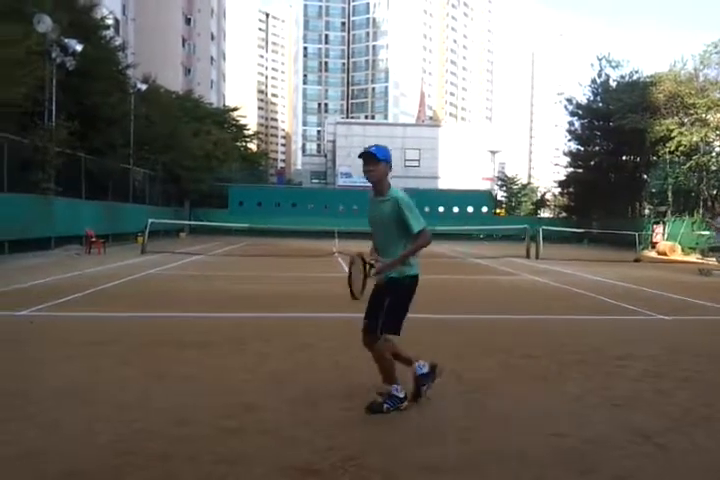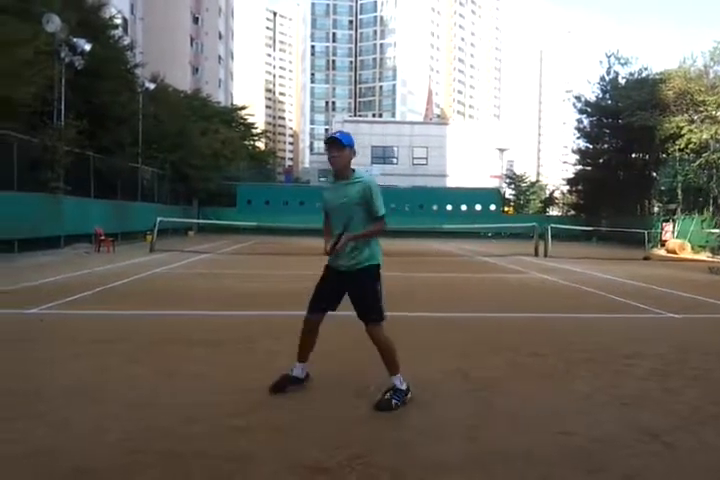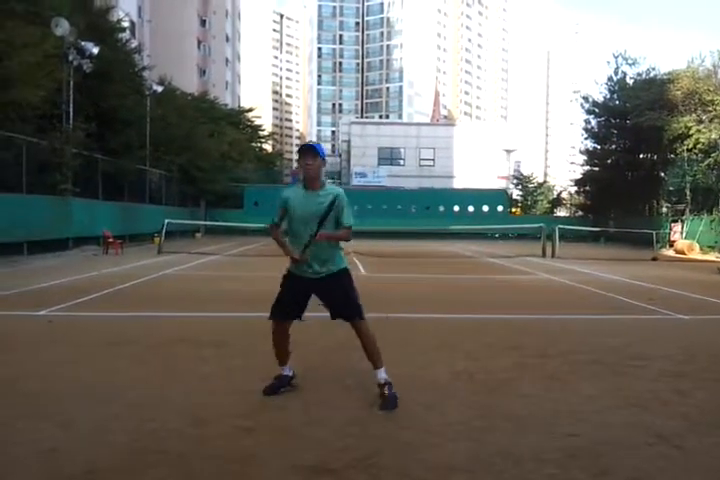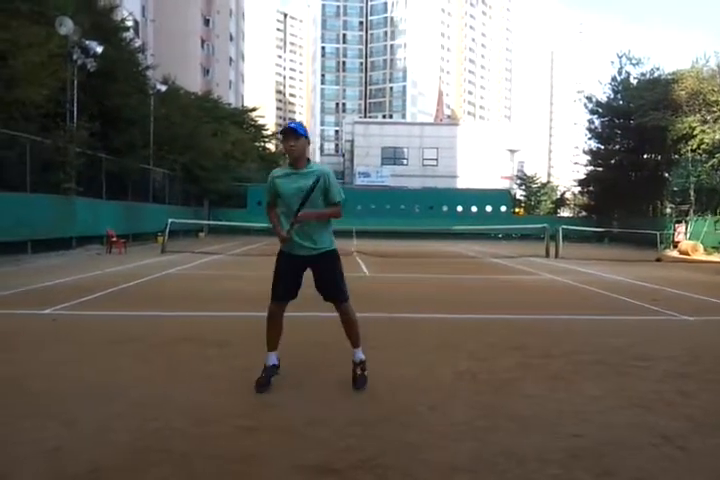
dt=0.2s
person 1, frame 1
left shoulder: (400, 200)
right shoulder: (373, 200)
left elbow: (423, 238)
left wrist: (391, 262)
right wrist: (374, 253)
left hip: (400, 278)
right hip: (384, 277)
left knee: (373, 338)
right knee: (371, 336)
left ankle: (396, 393)
right ankle: (422, 368)
person 1, frame 2
left shoulder: (367, 185)
right shoulder: (326, 188)
left elbow: (381, 225)
left wrist: (353, 237)
right wrist: (329, 241)
left hip: (365, 265)
right hip: (337, 265)
left knee: (374, 327)
right knee: (312, 319)
left ankle: (399, 386)
right ankle: (299, 372)
person 1, frame 3
left shoulder: (337, 195)
right shoulder: (288, 196)
left elbow: (347, 233)
right elbow: (275, 229)
left wrist: (327, 235)
right wrist: (288, 251)
left hip: (333, 270)
right hip: (299, 272)
left knee: (359, 324)
right knee: (280, 324)
left ankle: (383, 381)
right ankle: (285, 373)
person 1, frame 4
left shoulder: (324, 174)
right shoulder: (276, 177)
left elbow: (338, 210)
right elbow: (271, 208)
left wrist: (315, 214)
right wrist: (278, 230)
left hip: (323, 250)
right hip: (291, 251)
left knee: (343, 305)
right knee: (276, 307)
left ankle: (358, 359)
right ankle: (272, 363)
